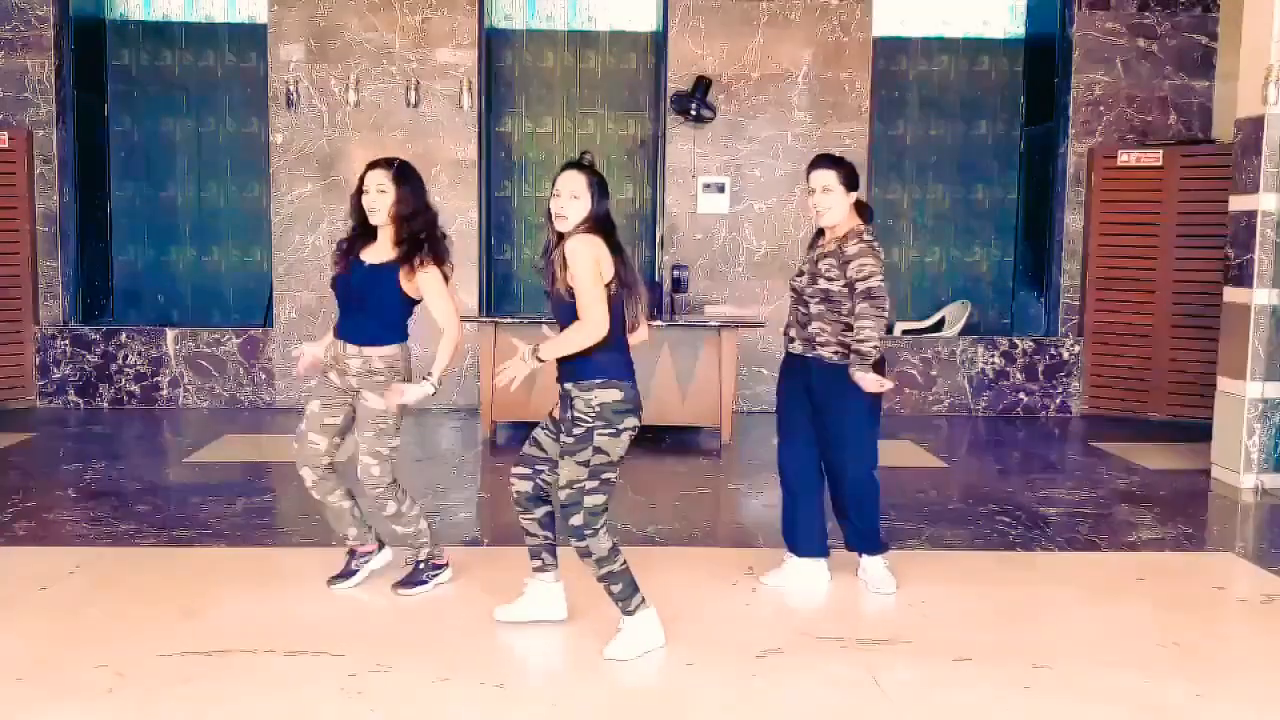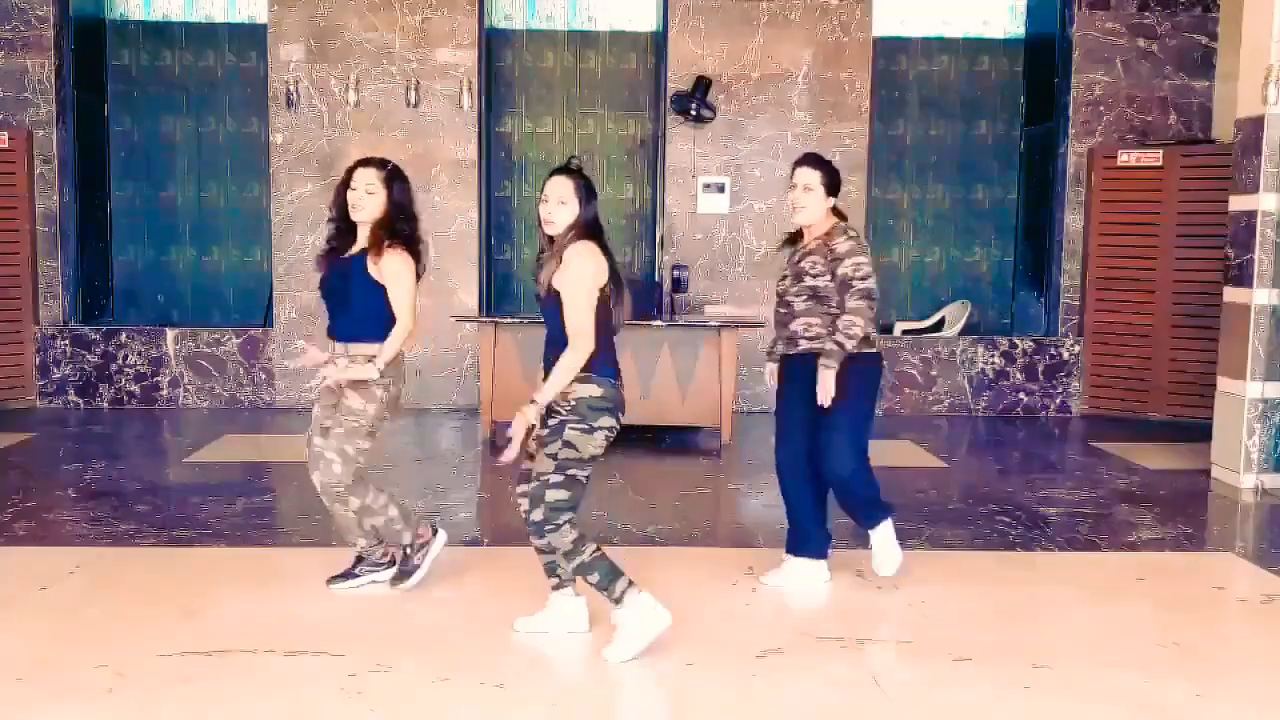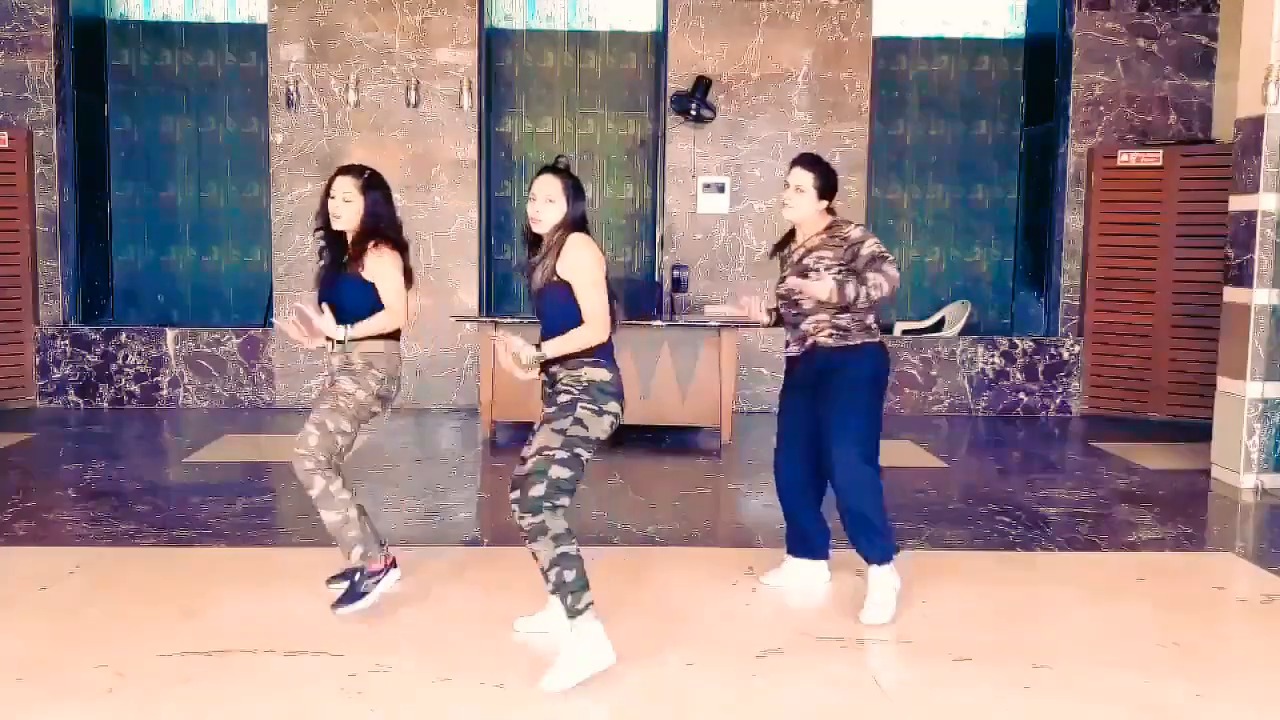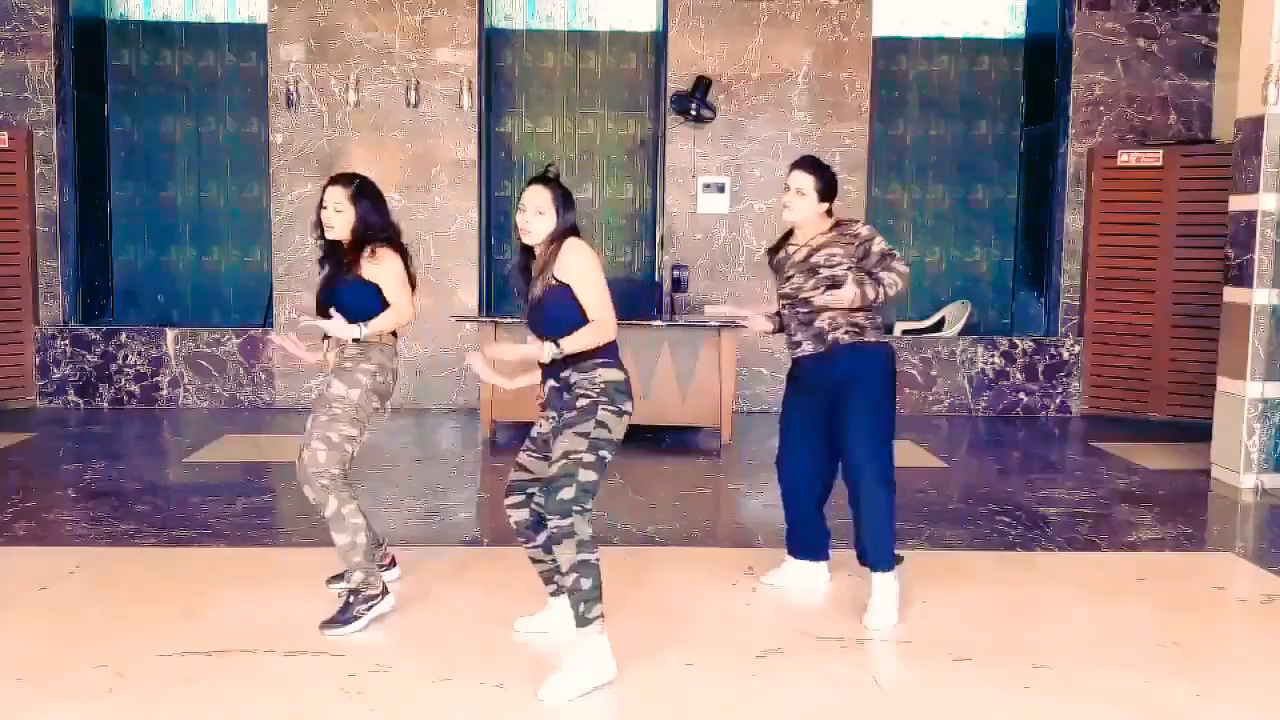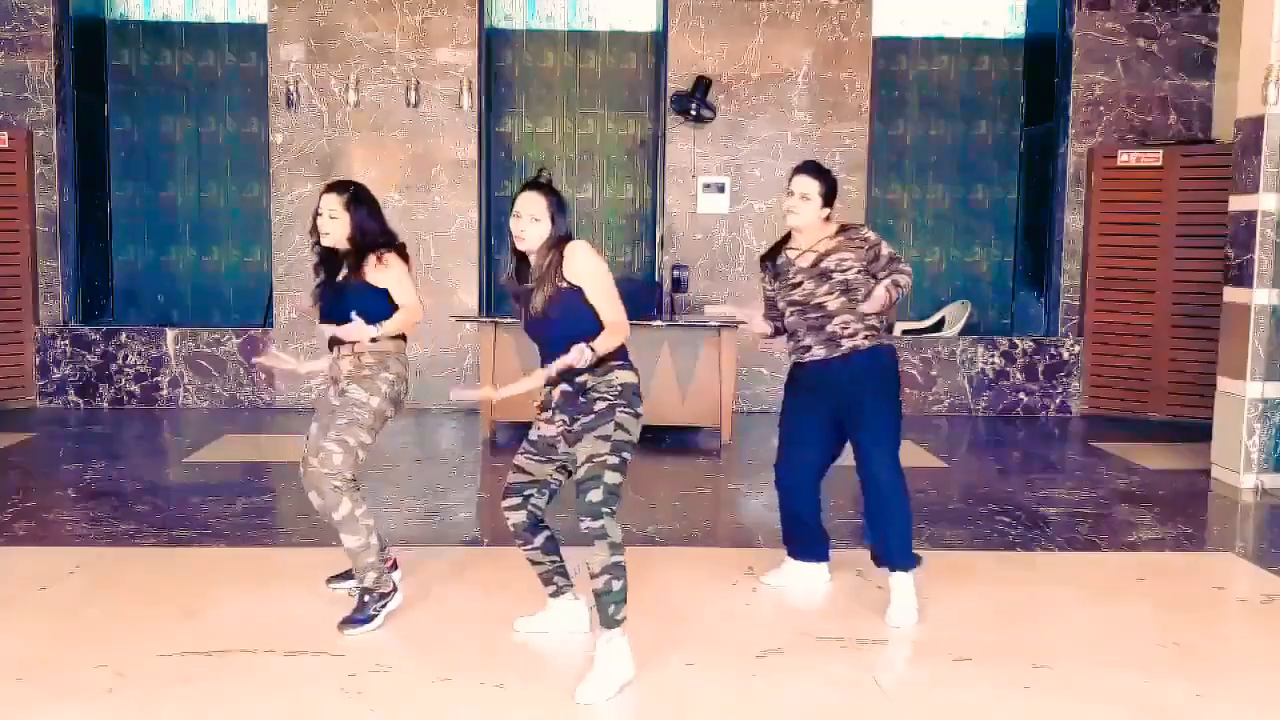
dt=0.2s
person 1, frame 1
left shoulder: (581, 245)
right shoulder: (599, 249)
left elbow: (593, 325)
right elbow: (638, 329)
left wrist: (534, 354)
left hip: (602, 401)
right hip: (592, 398)
left knee: (584, 522)
right knee: (529, 475)
left ankle: (640, 621)
right ankle: (544, 589)
person 1, frame 2
left shoulder: (578, 254)
right shoulder: (569, 256)
left elbow: (583, 345)
left wrist: (534, 406)
right wrist: (541, 409)
left hip: (584, 400)
right hip: (573, 398)
left knee: (548, 515)
right knee: (529, 492)
left ankle: (637, 608)
right ankle: (566, 604)
person 1, frame 3
left shoulder: (576, 245)
right shoulder: (547, 257)
left elbow: (599, 327)
left wrist: (532, 352)
right wrist: (527, 360)
left hip: (588, 390)
right hip: (564, 392)
left knee: (544, 505)
right knee: (526, 492)
left ankle: (586, 639)
right ankle: (566, 608)
person 1, frame 4
left shoulder: (572, 251)
right shoulder: (534, 273)
left elbow: (604, 324)
left wrist: (547, 350)
right wrist: (500, 378)
left hip: (596, 388)
right hip: (561, 397)
left knee: (568, 508)
right knee: (519, 498)
left ankle: (590, 648)
right ankle: (564, 603)
person 1, frame 5
left shoulder: (578, 256)
right shoulder: (521, 282)
left elbow: (619, 325)
left wrist: (589, 350)
right wrist: (490, 393)
left hip: (606, 392)
right hip: (560, 403)
left knee: (593, 512)
right knee: (518, 500)
left ankle: (613, 648)
right ankle: (565, 604)
person 2, frame 1
left shoulder: (859, 247)
right shoulder: (820, 242)
left elbow: (872, 310)
left wrist: (863, 367)
left hip: (843, 376)
right hip: (800, 367)
left knee: (852, 469)
right knee: (795, 463)
person 2, frame 2
left shoulder: (842, 242)
right shoulder: (796, 245)
left elbow: (859, 306)
left wrist: (831, 362)
right wrist: (775, 354)
left hip: (846, 366)
right hip: (798, 367)
left knee: (840, 459)
right knee: (792, 463)
person 2, frame 3
left shoulder: (848, 235)
right shoulder: (787, 249)
left elbow: (887, 274)
left wrist: (835, 290)
right wrist: (768, 313)
left hip: (852, 361)
right hip: (803, 368)
left knee: (849, 461)
right knee: (792, 466)
person 2, frame 4
left shoulder: (854, 235)
right shoulder: (781, 254)
left elbow: (895, 272)
left wrist: (861, 291)
right wrist: (764, 321)
left hip: (862, 362)
right hip: (808, 370)
left knee: (866, 466)
right knee: (795, 466)
person 2, frame 5
left shoulder: (858, 240)
right shoulder: (776, 259)
left elbow: (899, 271)
right elbow: (778, 315)
left wrist: (887, 291)
right wrist: (763, 327)
left hip: (868, 365)
right hip: (810, 373)
left knee: (880, 469)
right knee: (794, 469)
person 3, frame 1
left shoulder: (417, 262)
right shoulder: (359, 246)
left elbow: (451, 326)
left wrist: (429, 383)
right wrist: (326, 345)
left hip: (382, 370)
right hip: (340, 368)
left knee: (376, 477)
right knee: (311, 460)
right ankle: (366, 547)
person 3, frame 2
left shoulder: (392, 252)
right shoulder: (345, 249)
left elbow: (406, 320)
left wrist: (371, 366)
right wrist: (326, 352)
left hip: (375, 373)
right hip: (343, 367)
left knee: (342, 474)
right knee: (324, 471)
person 3, frame 3
left shoulder: (380, 251)
right shoulder: (343, 255)
left elbow: (397, 313)
left wrist: (340, 332)
right wrist: (316, 336)
left hip: (370, 367)
right hip: (345, 367)
left knee: (310, 458)
right knee: (319, 462)
left ankle: (372, 565)
right ankle: (370, 555)
person 3, frame 4
left shoulder: (379, 254)
right shoulder: (341, 263)
left elbow: (403, 310)
left wrist: (354, 331)
right wrist: (308, 352)
left hip: (368, 369)
right hip: (342, 372)
left knee: (316, 469)
right knee: (320, 472)
left ankle: (367, 588)
right ankle: (376, 558)
person 3, frame 5
left shoulder: (382, 260)
right shoulder: (335, 274)
left elbow: (413, 311)
left wrist: (374, 331)
right wrist: (302, 365)
left hip: (378, 375)
right hip: (341, 377)
left knee: (330, 472)
right knee: (315, 472)
left ankle: (377, 587)
right ankle: (375, 560)
